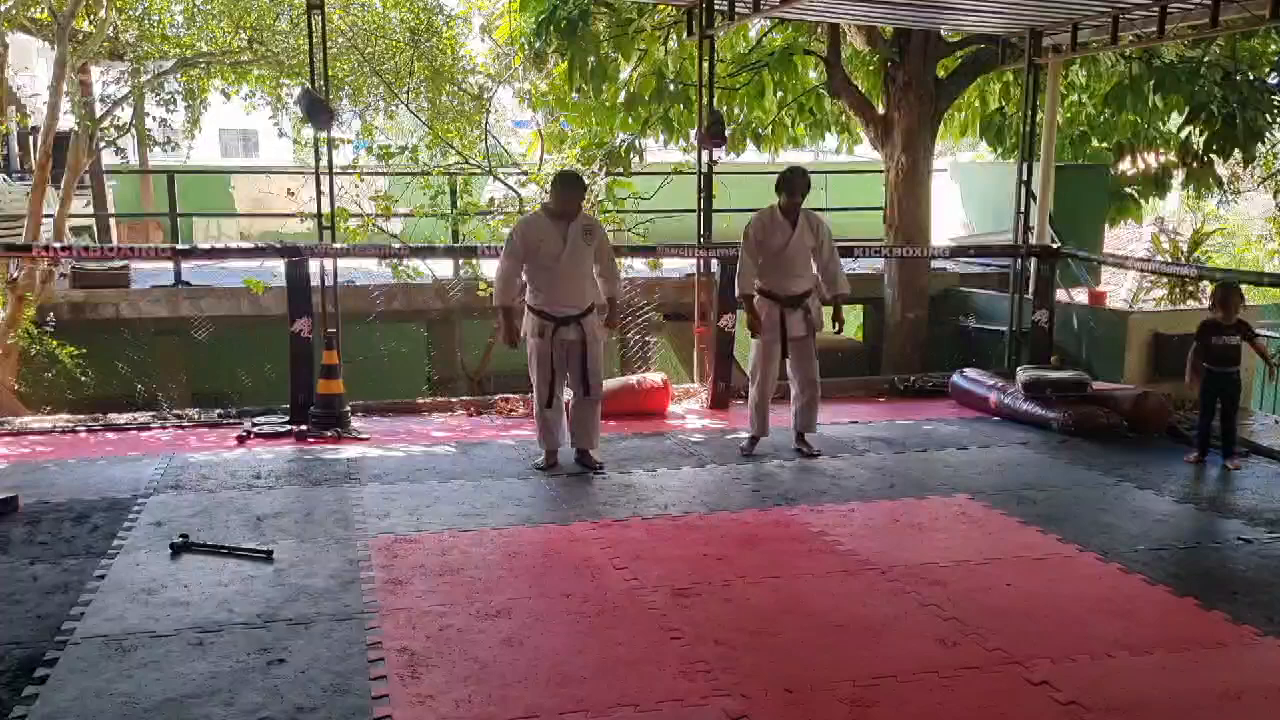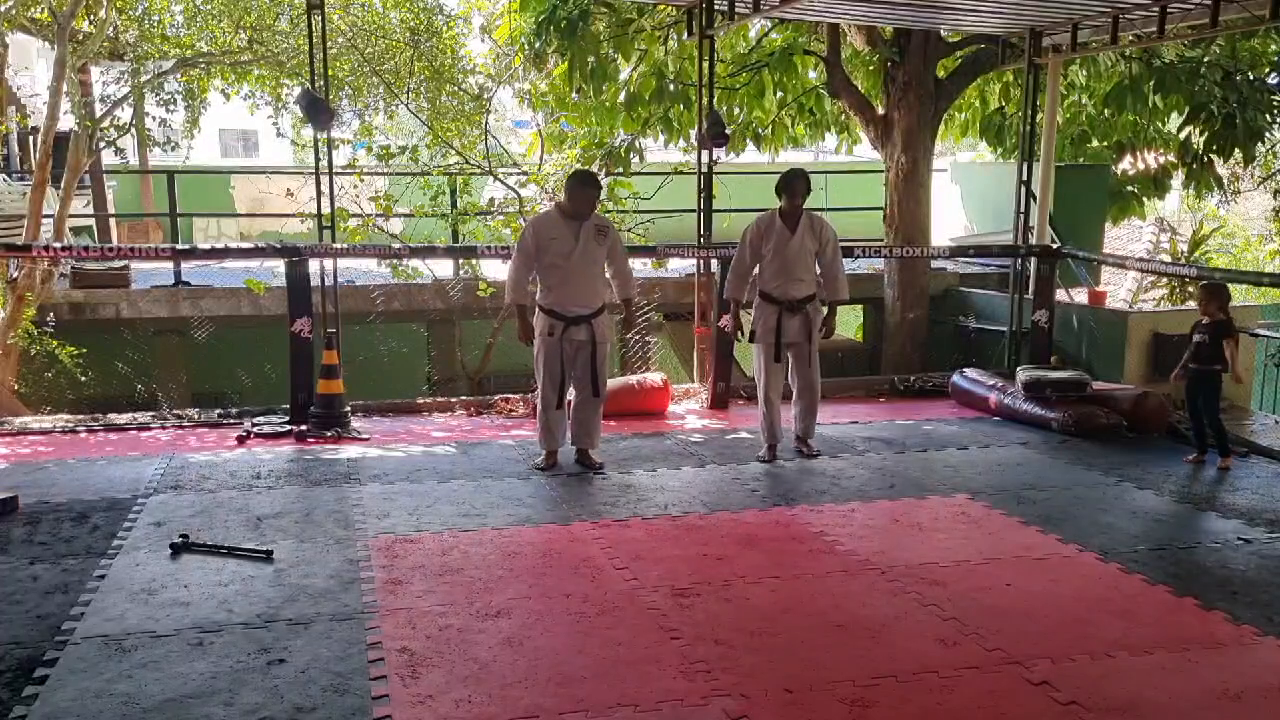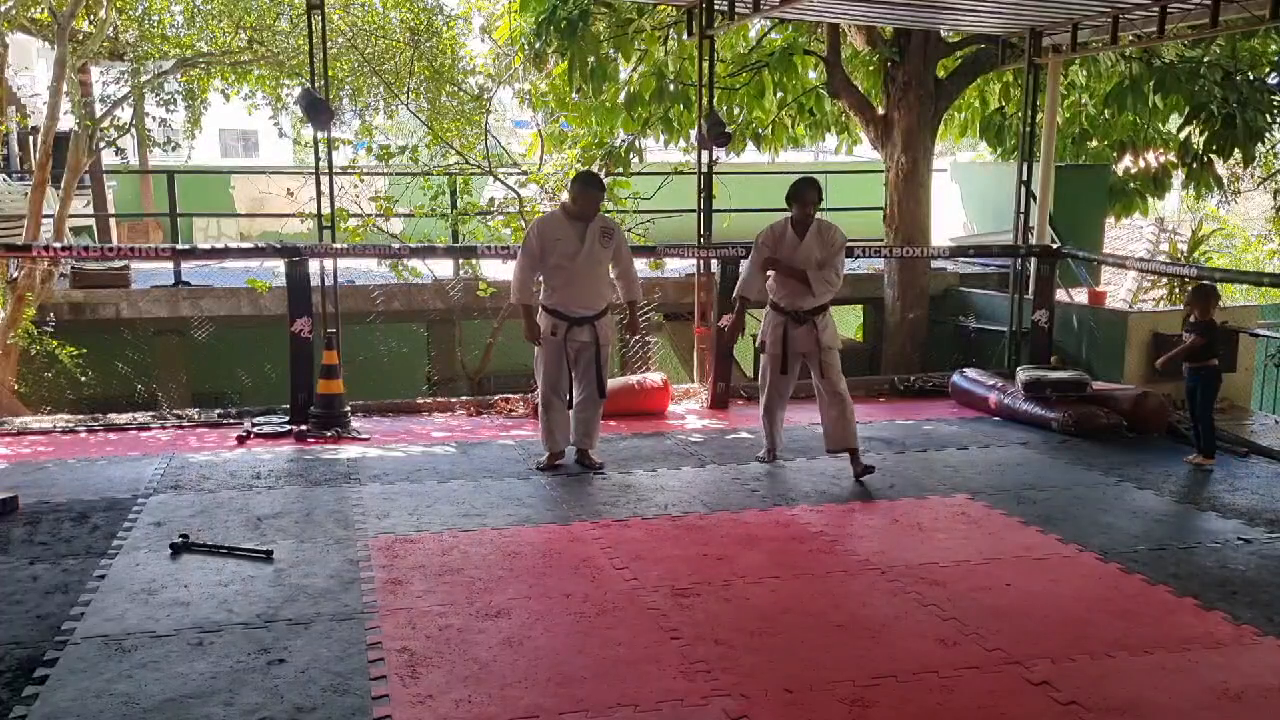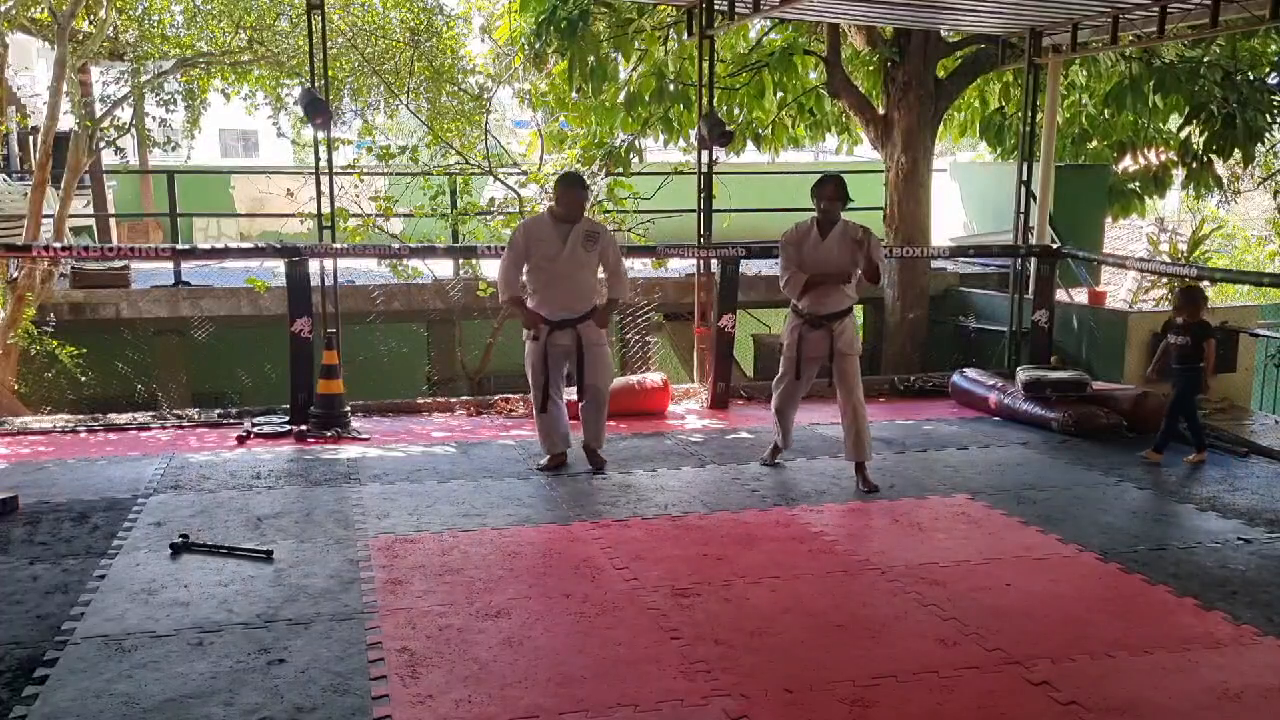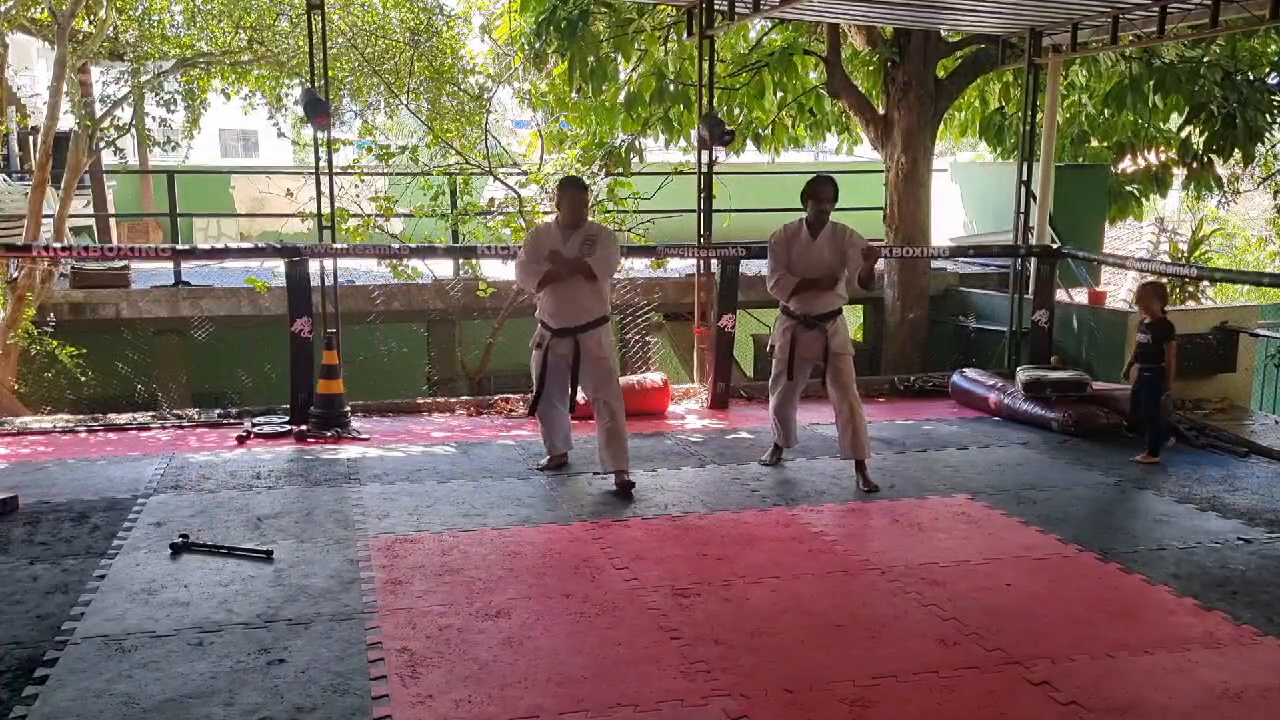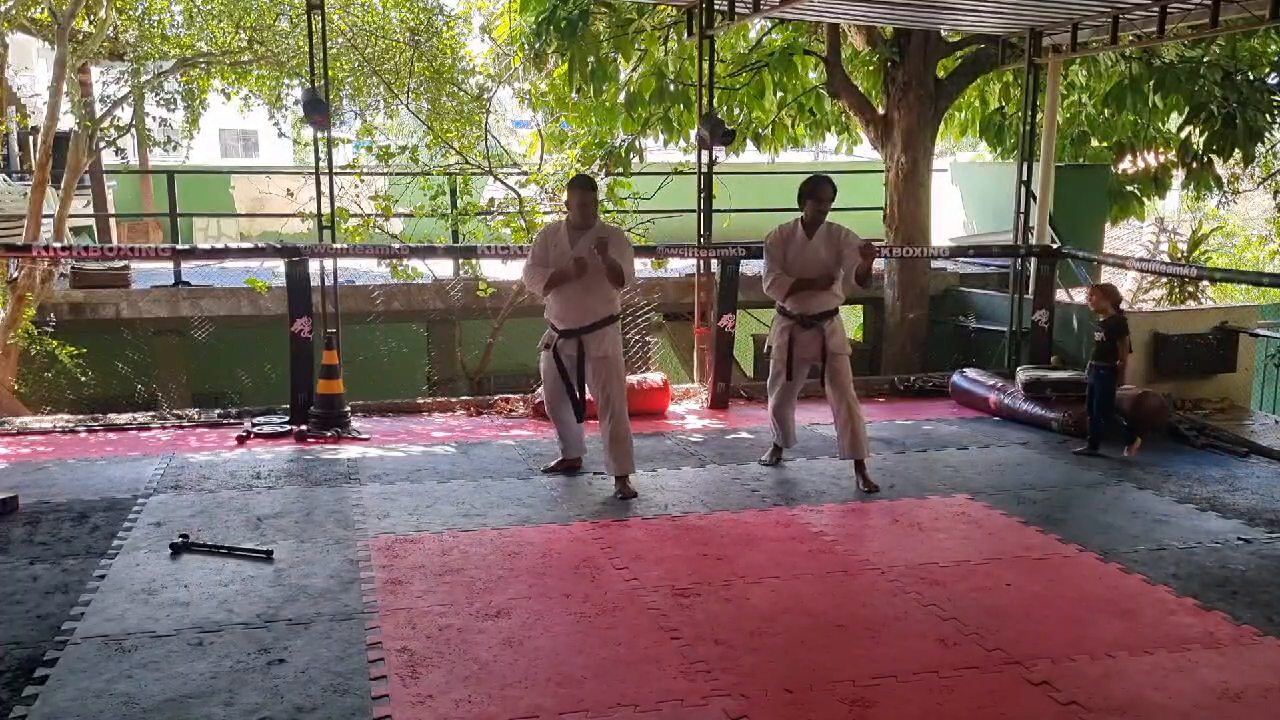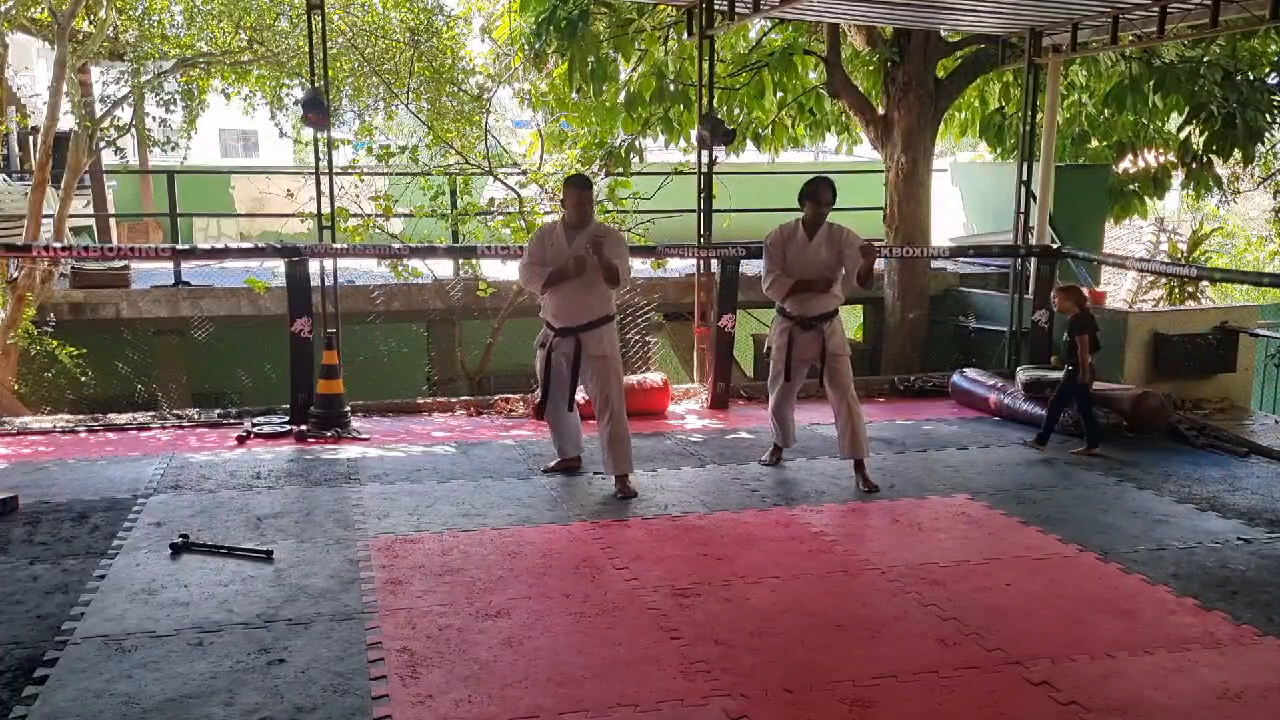
dt=0.4s
person 1, frame 1
left shoulder: (591, 226)
right shoulder: (527, 228)
left elbow: (606, 268)
right elbow: (507, 275)
left wrist: (612, 308)
right wrist: (508, 321)
left hip: (585, 322)
right hip: (544, 323)
left knee: (590, 390)
right knee: (546, 391)
left ankle: (584, 448)
right ankle: (550, 450)
person 1, frame 2
left shoulder: (604, 227)
right shoulder: (539, 226)
left elbow: (620, 270)
right elbow: (519, 274)
left wrist: (628, 310)
right wrist: (522, 319)
left hip: (594, 323)
right hip: (553, 323)
left knee: (592, 391)
right knee: (550, 390)
left ankle: (584, 449)
right ankle: (550, 450)
person 1, frame 3
left shoulder: (610, 229)
right shoulder: (543, 227)
left elbow: (625, 272)
right elbow: (524, 274)
left wrist: (633, 313)
right wrist: (529, 319)
left hip: (596, 324)
right hip: (555, 324)
left knee: (592, 392)
right knee: (553, 390)
left ankle: (584, 448)
right ankle: (555, 449)
person 1, frame 4
left shoulder: (598, 232)
right shoulder: (529, 229)
left elbow: (617, 272)
right elbow: (509, 271)
left wrist: (609, 306)
right wrist: (522, 308)
left hip: (586, 326)
right hip: (544, 328)
left knee: (597, 389)
right knee: (545, 393)
left ankle: (592, 445)
right ankle: (557, 451)
person 1, frame 5
left shoulder: (602, 235)
right shoulder: (538, 235)
left elbow: (604, 267)
right elbow: (524, 274)
left wrist: (565, 262)
right wrist: (562, 272)
left hip: (592, 334)
right hip: (551, 333)
left knee: (607, 402)
right knee: (548, 398)
left ankle: (619, 470)
right ankle: (558, 453)
person 1, frame 6
left shoulder: (613, 236)
right shoulder: (548, 236)
left elbow: (623, 279)
right elbow: (532, 277)
left wrist: (607, 258)
right wrist: (567, 273)
left hip: (600, 335)
right hip: (559, 335)
left knee: (612, 404)
right knee: (557, 401)
left ankle: (622, 475)
right ankle: (572, 456)
person 1, frame 7
left shoulder: (609, 236)
right shoulder: (544, 236)
left elbow: (619, 278)
right elbow: (528, 276)
left wrist: (602, 258)
right wrist: (566, 271)
left hip: (596, 334)
right hip: (556, 334)
left knee: (610, 402)
right knee: (555, 400)
left ankle: (621, 475)
right ankle: (570, 455)
person 2, frame 1
left shoulder: (815, 224)
right shoulder: (760, 223)
left elbow: (829, 266)
right elbow: (746, 269)
left wrist: (837, 307)
right wrist: (750, 311)
left hip: (803, 307)
right hip: (769, 307)
left knee: (808, 377)
right knee: (762, 377)
left ankle: (800, 435)
right ankle: (755, 434)
person 2, frame 2
left shoulder: (820, 227)
right shoulder: (761, 227)
left elbow: (834, 273)
right elbow: (741, 270)
left wrist: (831, 314)
right wrist: (735, 313)
left hip: (807, 312)
right hip: (770, 312)
left knee: (808, 383)
right knee: (769, 384)
left ankle: (801, 436)
right ankle: (771, 442)
person 2, frame 3
left shoulder: (832, 234)
right shoulder: (770, 235)
left elbow: (830, 280)
right elbow: (752, 274)
left wrist: (787, 269)
right wrist: (738, 313)
left hip: (817, 323)
right hip: (781, 322)
left knee: (835, 391)
right knee: (773, 394)
left ankle: (854, 459)
right ankle: (771, 445)
person 2, frame 4
left shoulder: (856, 234)
right shoulder: (795, 235)
left elbow: (873, 277)
right elbow: (789, 281)
left wrist: (869, 255)
right wrist: (828, 278)
left hip: (840, 327)
right hip: (802, 326)
left knee: (852, 398)
right knee: (784, 393)
left ankle: (861, 470)
right ankle: (779, 443)
person 2, frame 5
left shoulder: (846, 236)
right shoulder: (784, 236)
left elbow: (863, 281)
right elbow: (776, 283)
left wrist: (869, 265)
right wrist: (817, 283)
left hip: (831, 327)
right hip: (793, 326)
left knee: (847, 396)
right knee: (782, 394)
left ankle: (861, 468)
right ankle: (780, 444)
person 2, frame 6
left shoulder: (841, 236)
right shoulder: (779, 237)
left elbow: (860, 279)
right elbow: (772, 283)
left wrist: (867, 262)
right wrist: (812, 282)
left hip: (827, 327)
right hip: (790, 327)
left knee: (844, 396)
right knee: (780, 394)
left ankle: (860, 468)
right ankle: (779, 444)
person 2, frame 7
left shoulder: (842, 237)
right shoulder: (780, 237)
left elbow: (861, 279)
right elbow: (772, 284)
left wrist: (868, 263)
right wrist: (811, 285)
left hip: (827, 328)
right hip: (789, 327)
left knee: (844, 396)
right knee: (781, 394)
left ankle: (859, 468)
right ankle: (779, 444)
